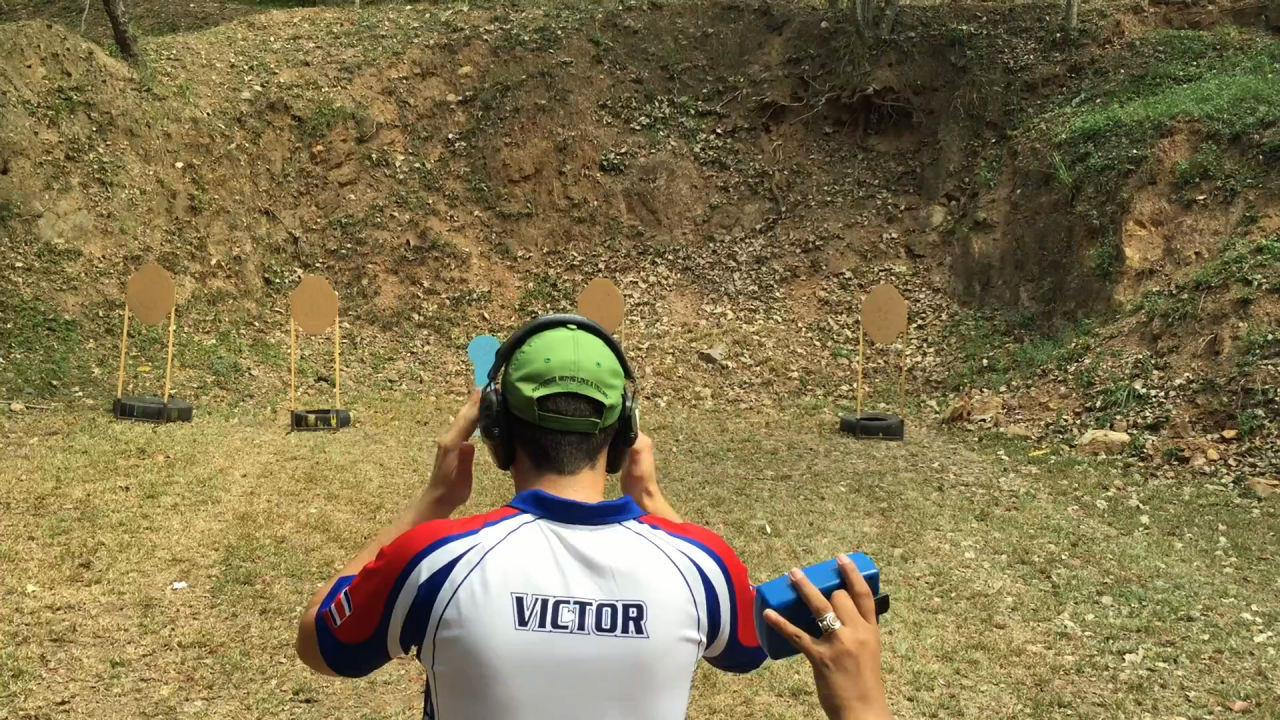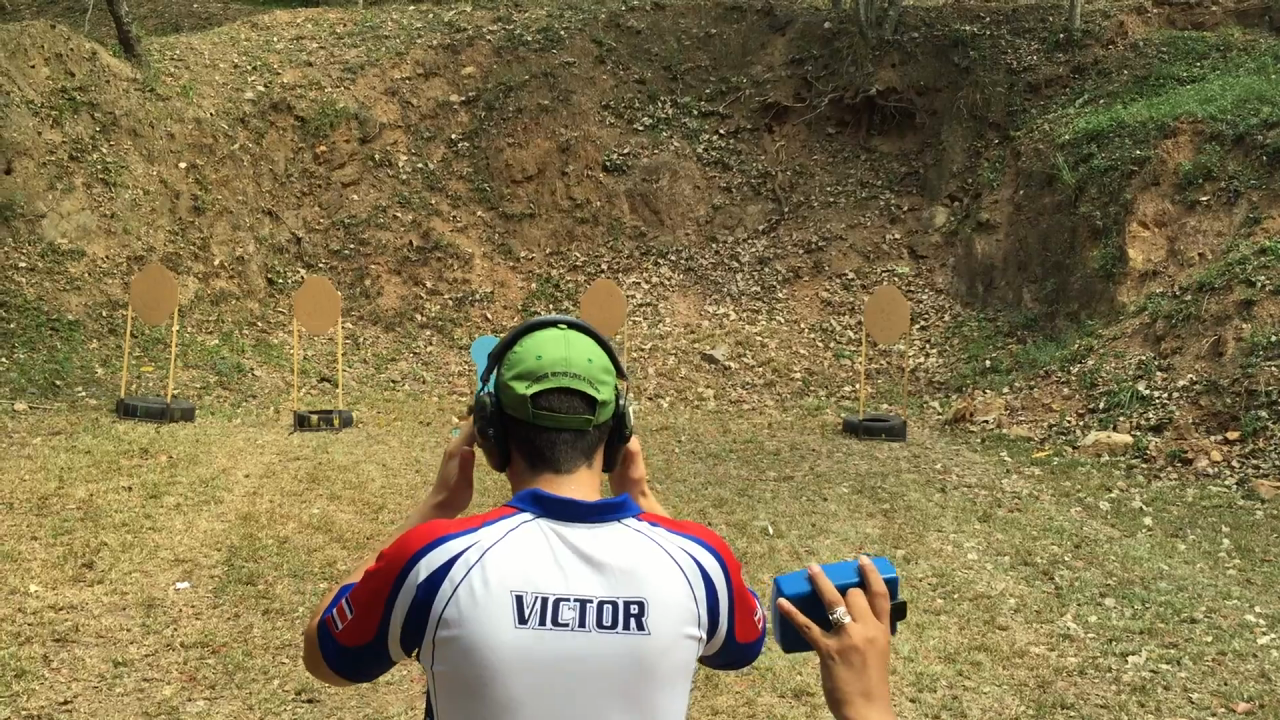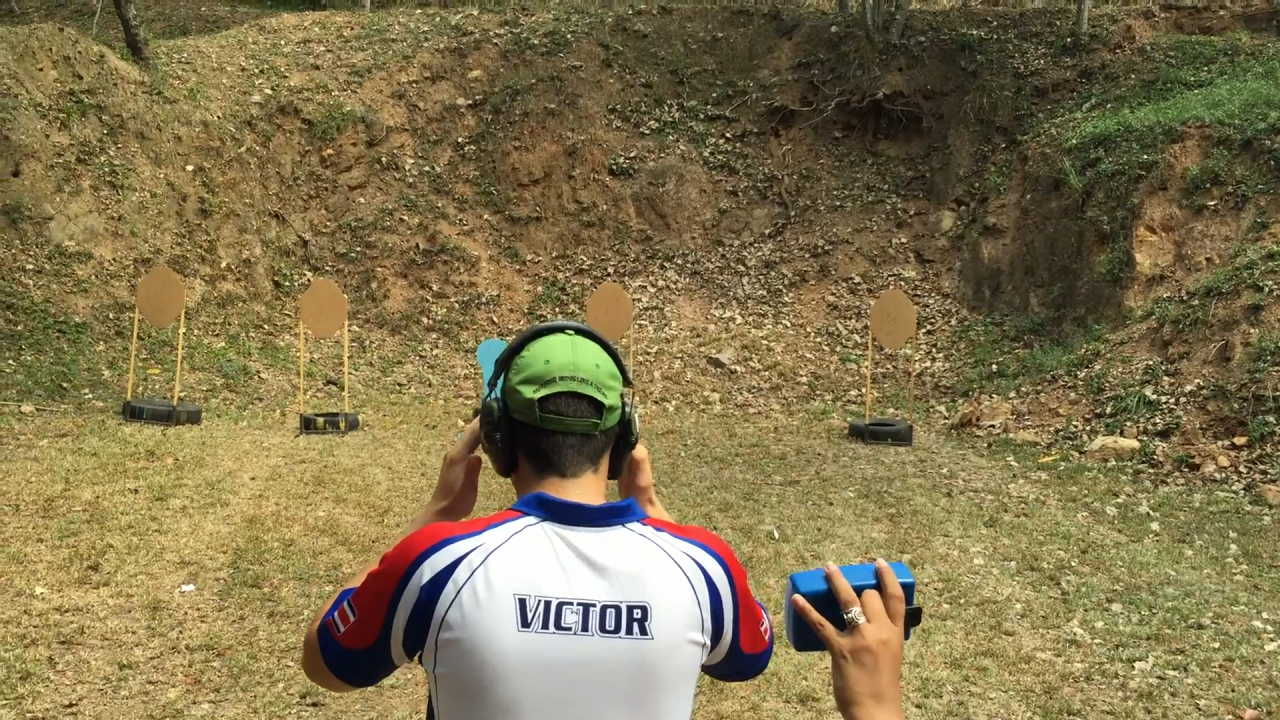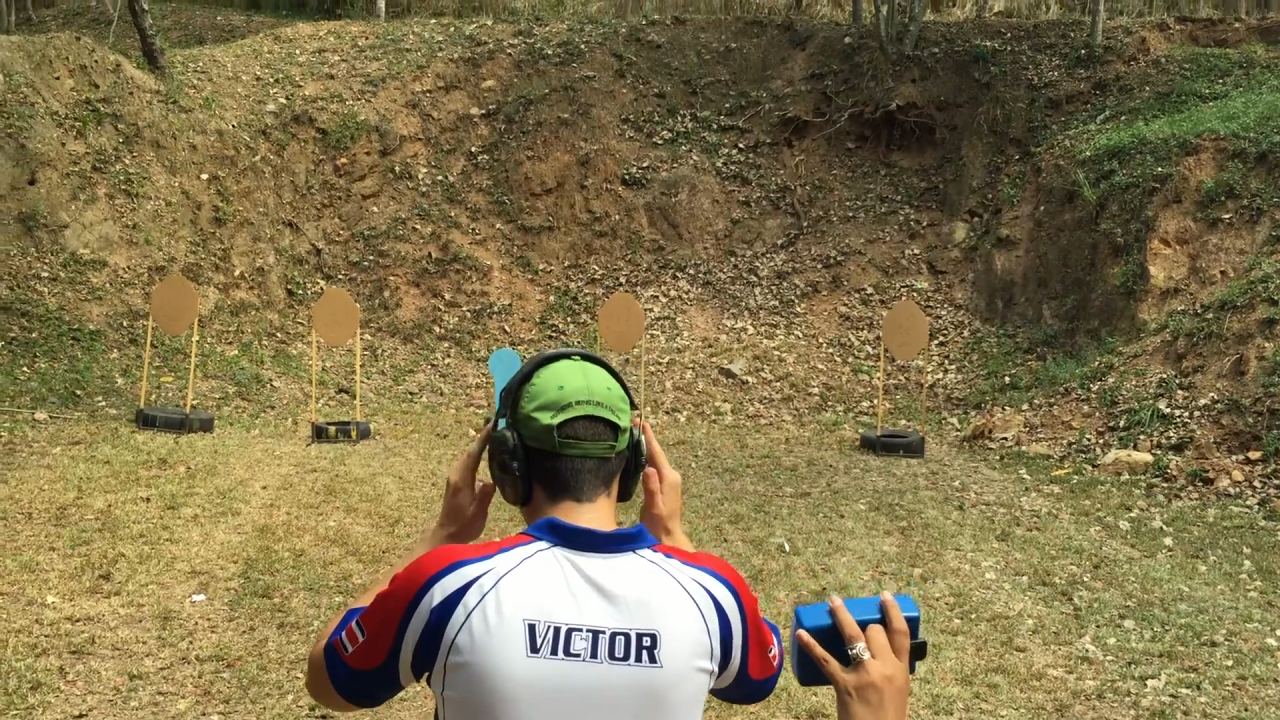
dt=0.3s
person 1, frame 1
left shoulder: (440, 558)
right shoulder: (697, 563)
left elbow: (316, 643)
right elbow: (750, 646)
left wrist: (432, 500)
right wrist: (651, 498)
person 1, frame 2
left shoulder: (440, 558)
right shoulder: (694, 559)
left elbow: (323, 655)
right elbow: (744, 643)
left wrist: (434, 505)
right wrist: (643, 500)
person 1, frame 3
left shoulder: (442, 561)
right shoulder: (700, 564)
left elbow: (322, 661)
right elbow: (753, 656)
left wrist: (438, 511)
right wrist: (651, 508)
person 1, frame 4
left shoulder: (453, 585)
right shoulder: (709, 590)
left elbow: (325, 678)
right elbow: (760, 678)
left wrist: (440, 536)
right wrist: (672, 535)
